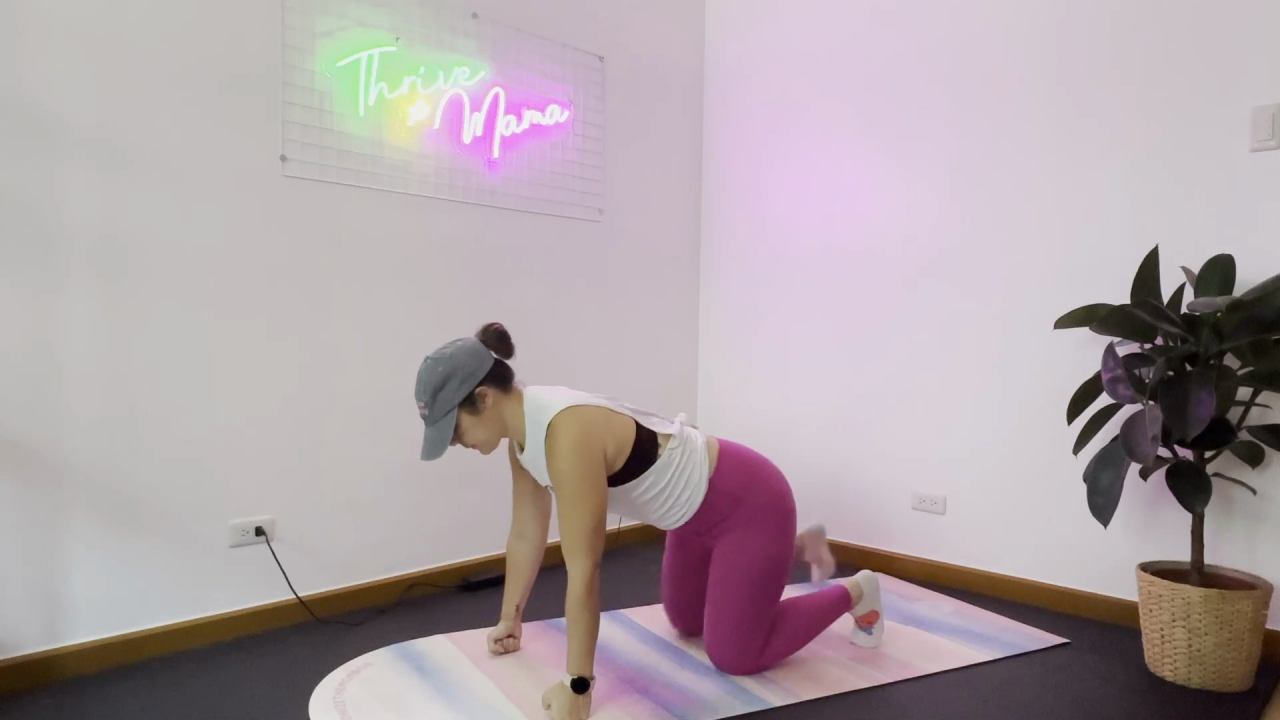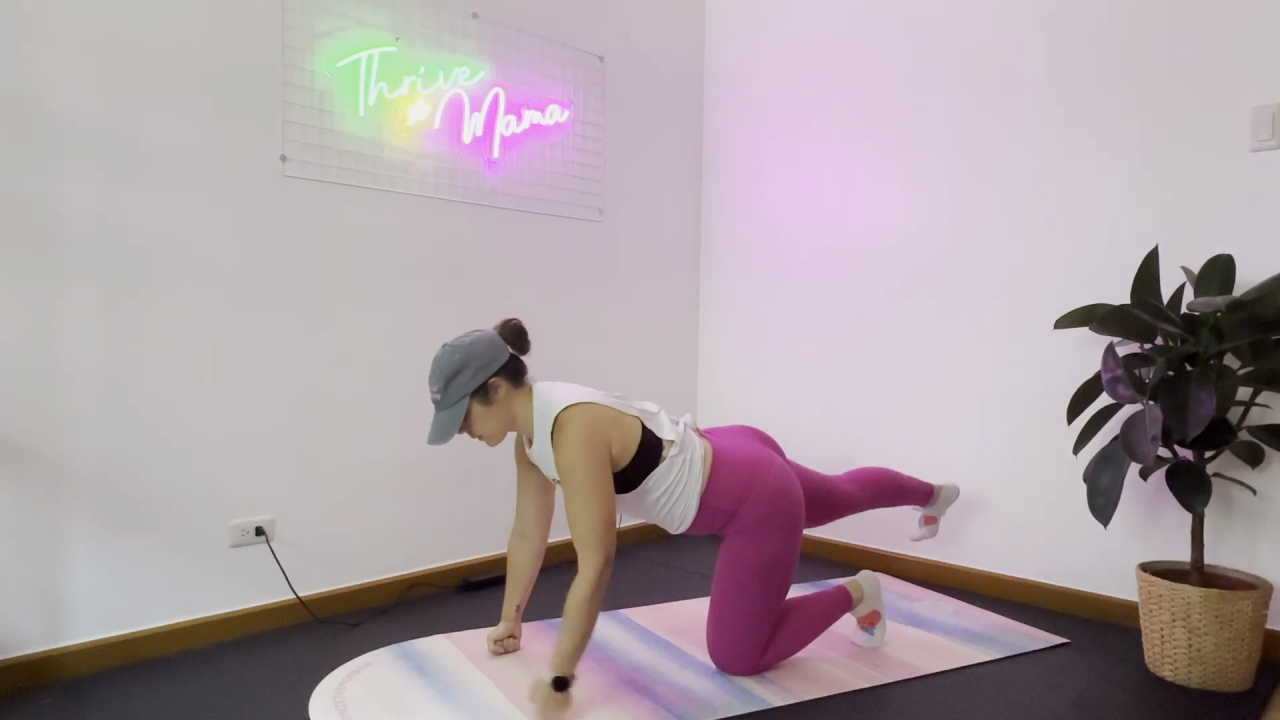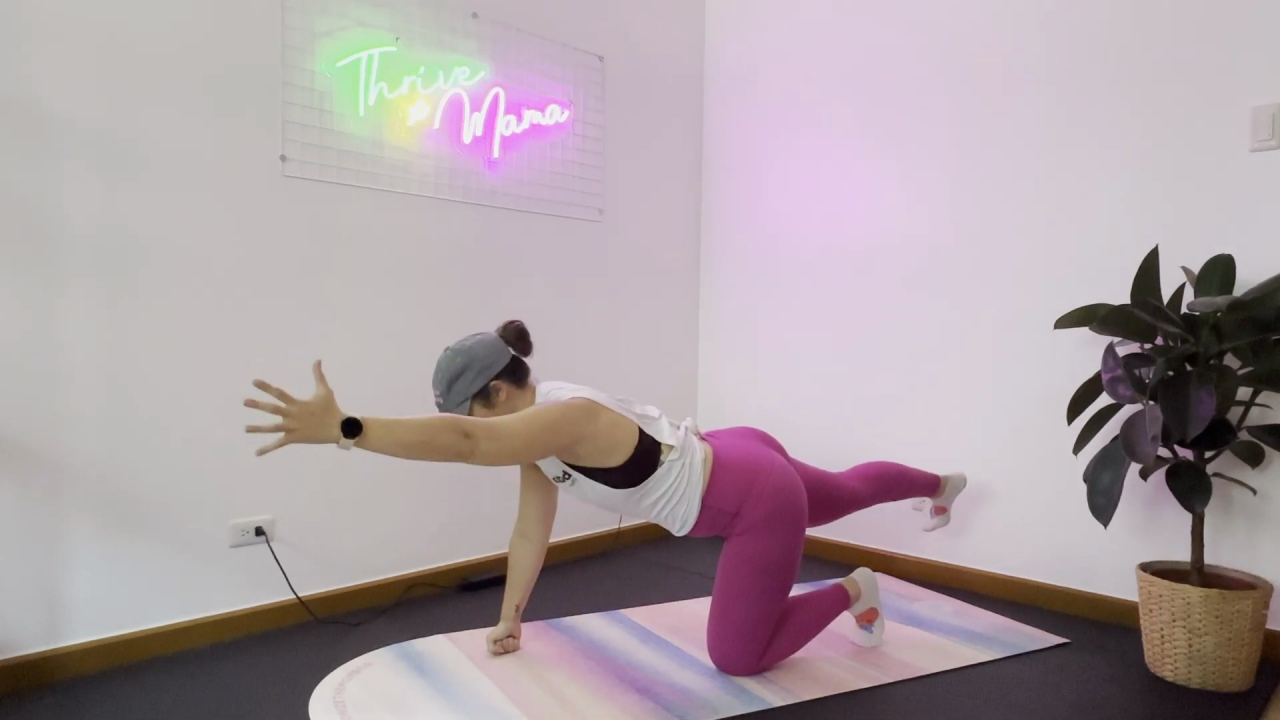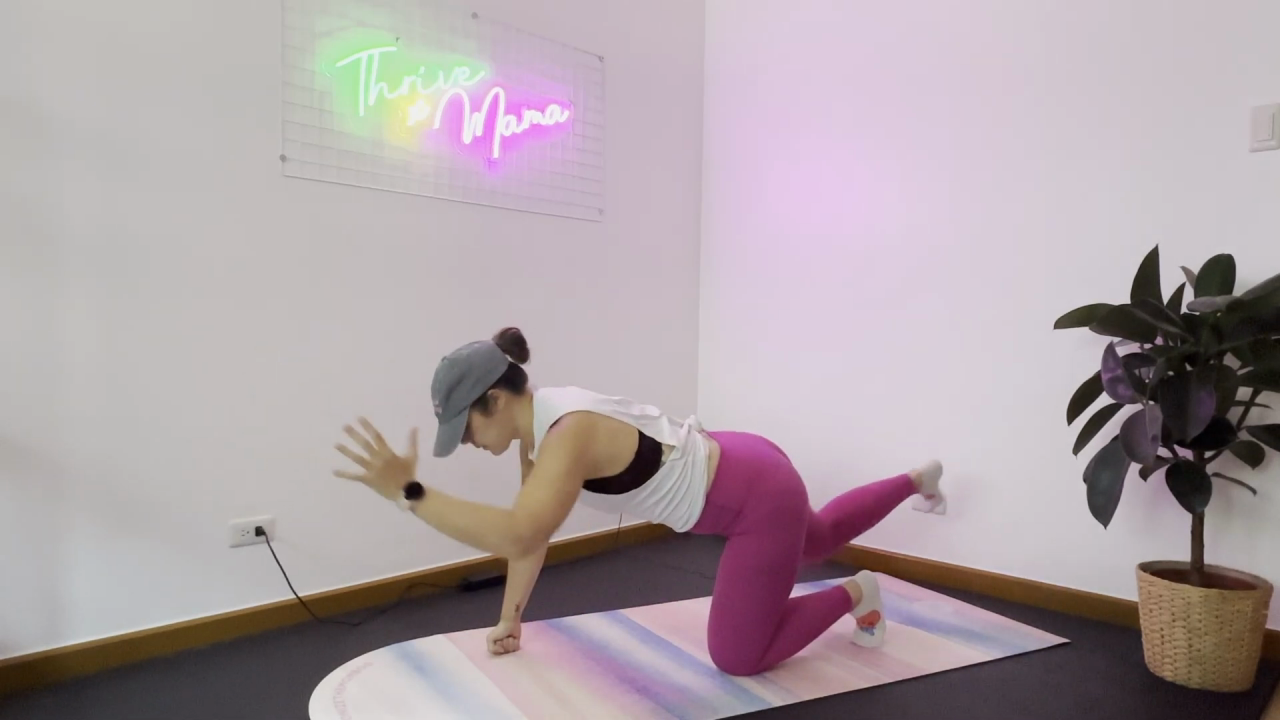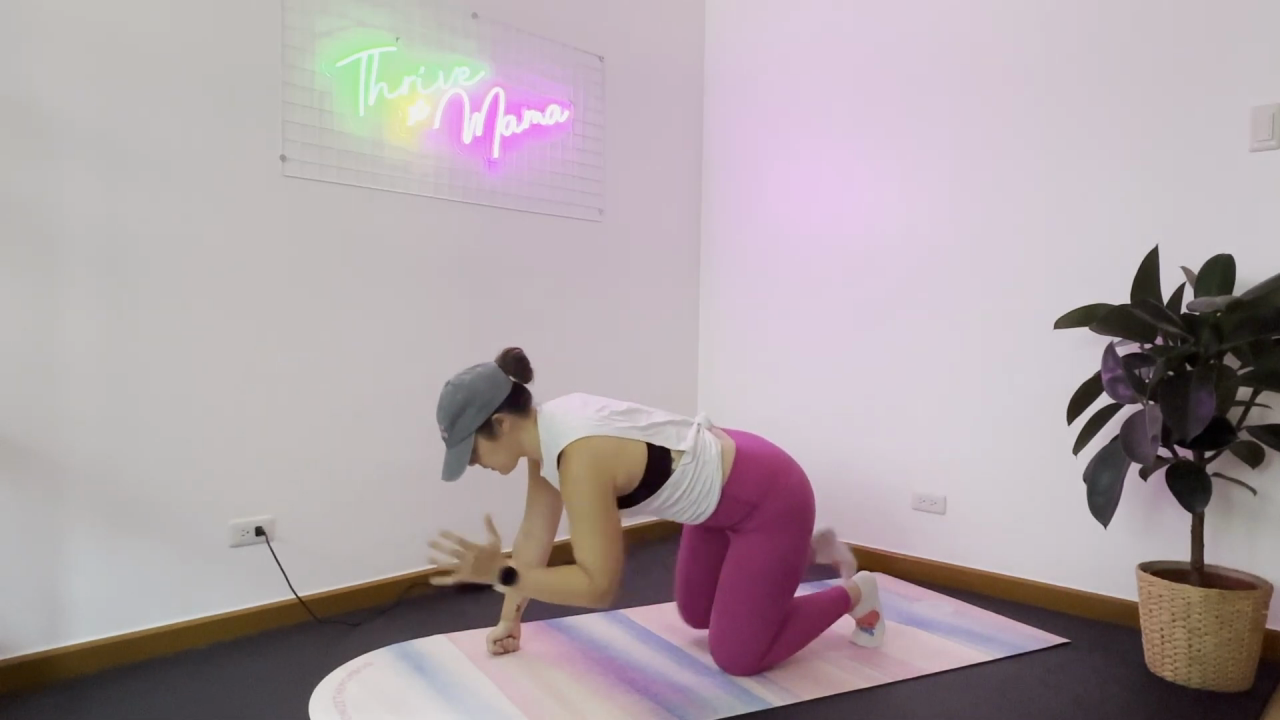
dt=1s
person 1, frame 1
left shoulder: (567, 435)
right shoulder: (522, 429)
left elbow: (584, 568)
right elbow: (526, 533)
right wrist: (509, 619)
left hip: (748, 500)
right hip: (702, 500)
left knee: (733, 656)
right knee: (686, 621)
left ankle: (852, 593)
right ankle: (800, 546)
person 1, frame 2
left shoulder: (574, 433)
right shoulder: (530, 427)
left elbow: (595, 565)
right elbow: (528, 533)
right wrist: (510, 619)
left hip: (757, 501)
right hip: (731, 459)
left knee: (736, 657)
right knee: (841, 495)
left ankle: (856, 594)
right ankle: (934, 495)
person 1, frame 3
left shoulder: (567, 420)
right shoulder: (542, 428)
left elbow: (463, 442)
right elbow: (531, 530)
left wrist: (341, 428)
right wrist: (510, 617)
left hip: (758, 499)
right hip: (733, 460)
left knee: (736, 657)
right knee: (844, 491)
left ankle: (851, 592)
right ankle: (939, 485)
person 1, frame 4
left shoulder: (568, 435)
right shoulder: (536, 424)
left elbow: (519, 539)
right elbow: (532, 535)
left wrist: (408, 490)
right wrist: (510, 619)
left hip: (760, 499)
right hip: (734, 463)
left knee: (737, 656)
right knee: (817, 542)
left ankle: (855, 594)
right ankle: (917, 479)
person 1, frame 5
left shoulder: (581, 460)
right shoulder: (540, 428)
left elbow: (599, 587)
right elbow: (536, 534)
left wrist: (499, 573)
right wrist: (509, 620)
left hip: (768, 498)
right hip: (724, 481)
left knee: (736, 658)
right knee: (697, 614)
left ankle: (852, 594)
right ankle: (808, 551)
